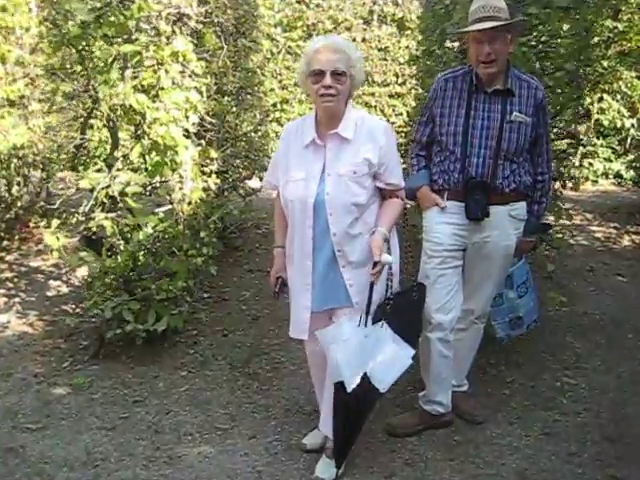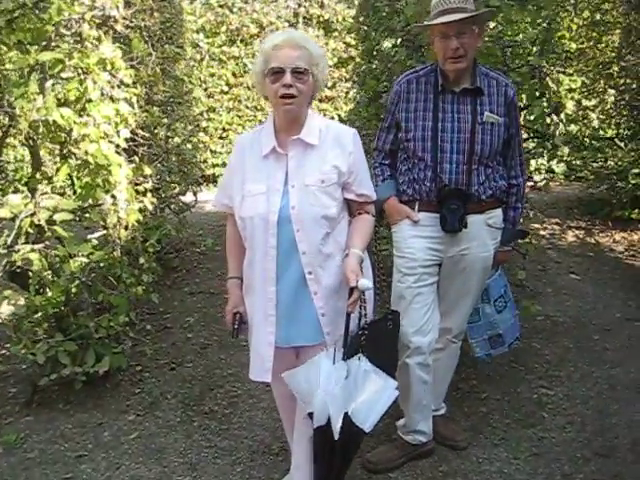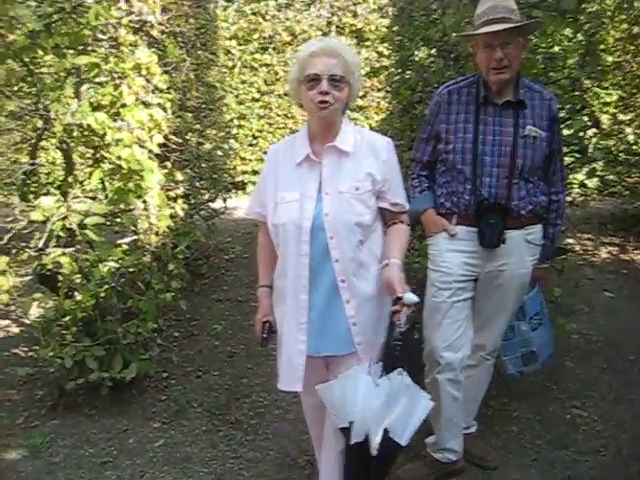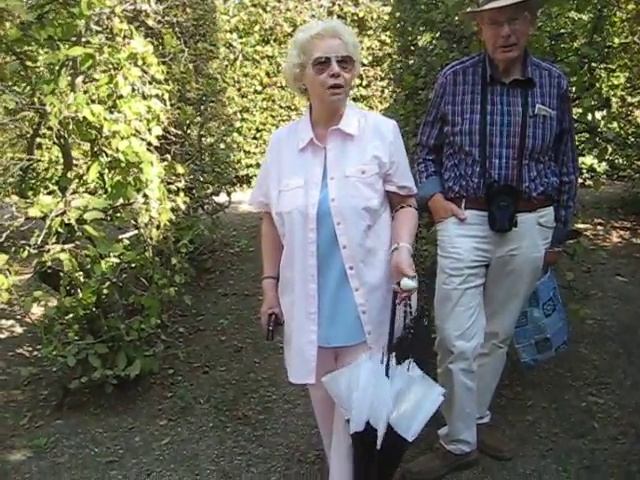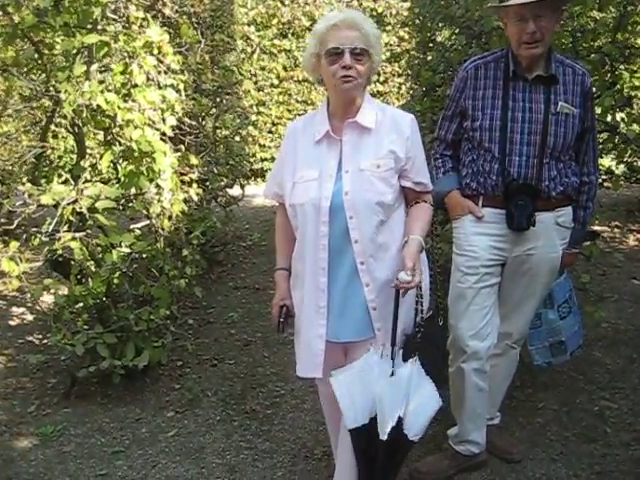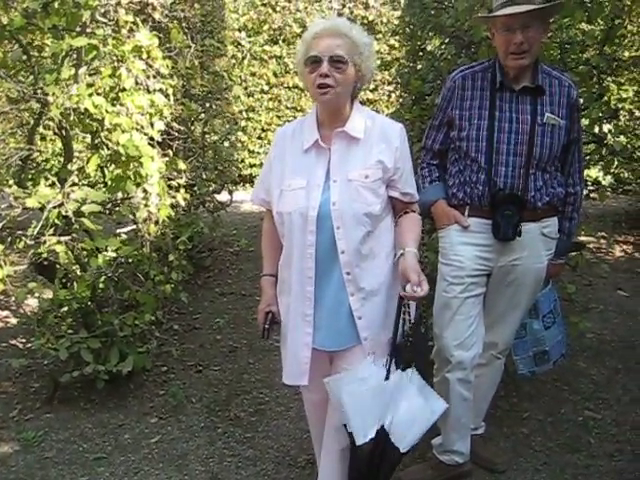
dt=0.7s
person 1, frame 1
left shoulder: (532, 93)
right shoulder: (445, 85)
left elbow: (541, 166)
right elbow: (420, 145)
left wrist: (531, 225)
right wrist: (420, 186)
left hip: (502, 217)
right hip: (447, 211)
left knee: (475, 311)
right knee: (438, 313)
left ankle: (456, 386)
right ankle: (435, 403)
person 1, frame 2
left shoulder: (502, 91)
right shoulder: (407, 87)
left elbow: (513, 168)
right elbow: (382, 153)
left wrist: (507, 232)
right wrist: (387, 198)
left hip: (478, 226)
right hip: (418, 222)
left knee: (451, 329)
right knee: (415, 335)
left ankle: (433, 410)
right ankle: (415, 431)
person 1, frame 3
left shoulder: (544, 106)
right shoulder: (448, 98)
left elbow: (554, 184)
right elbow: (419, 165)
left wrist: (545, 251)
right wrist: (425, 211)
left hip: (516, 243)
right hip: (455, 237)
left knee: (484, 347)
right knee: (445, 351)
left ankle: (463, 429)
person 1, frame 4
left shoulder: (554, 83)
right shoulder: (453, 79)
left elbow: (566, 165)
right elbow: (426, 150)
left wrist: (558, 234)
right wrist: (432, 197)
left hip: (528, 226)
right hip: (465, 221)
left knee: (497, 334)
right knee: (458, 340)
left ankle: (478, 419)
right ankle: (458, 441)
person 1, frame 5
left shoulder: (577, 81)
right shoulder: (475, 74)
left elbow: (586, 165)
right elbow: (443, 145)
left wrist: (575, 235)
right wrist: (449, 193)
left hip: (546, 225)
right hip: (482, 219)
left knee: (511, 334)
right knee: (471, 339)
left ankle: (487, 420)
person 1, frame 6
left shoulder: (564, 91)
right shoulder: (462, 83)
left elbow: (571, 175)
right elbow: (431, 154)
left wrist: (561, 246)
right wrist: (435, 202)
left hip: (532, 235)
right hip: (468, 228)
left knee: (496, 343)
right knee: (456, 348)
left ankle: (471, 431)
person 2, frame 1
left shoulder: (376, 132)
right shoulder: (292, 134)
left elbow: (394, 195)
right elbow: (282, 199)
left wrist: (380, 234)
right wrist: (280, 251)
left hip: (356, 266)
right hip: (309, 265)
right knee: (316, 347)
left ankle: (334, 438)
right ankle: (329, 421)
person 2, frame 2
left shoulder: (341, 139)
right shoulder: (245, 147)
left elbow: (363, 208)
right elbow: (235, 222)
left wrist: (353, 255)
right wrist: (235, 283)
left hip: (327, 292)
right hip: (271, 296)
right knee: (285, 387)
person 2, frame 3
left shoulder: (377, 149)
right shoulder: (279, 155)
left elbow: (397, 220)
right elbow: (268, 231)
left wrist: (392, 266)
right wrist: (265, 292)
left hip: (359, 307)
right hip: (302, 307)
right knee: (315, 402)
person 2, frame 4
left shoulder: (381, 131)
right shoulder: (282, 141)
left elbow: (404, 202)
right elbow: (272, 220)
left wrist: (402, 250)
right wrist: (270, 284)
left hip: (367, 297)
right hip: (309, 299)
right knee: (324, 398)
person 2, frame 5
left shoulder: (399, 125)
right shoulder: (298, 132)
left elbow: (420, 199)
right elbow: (286, 211)
left wrist: (413, 244)
right wrist: (282, 276)
left hip: (379, 292)
right hip: (320, 293)
right knee: (332, 393)
person 2, frame 6
left shoulder: (387, 135)
right shoulder: (286, 139)
left elbow: (406, 209)
right elbow: (272, 216)
left wrist: (407, 255)
right wrist: (268, 282)
left hip: (365, 300)
right hip: (305, 301)
right knee: (317, 400)
